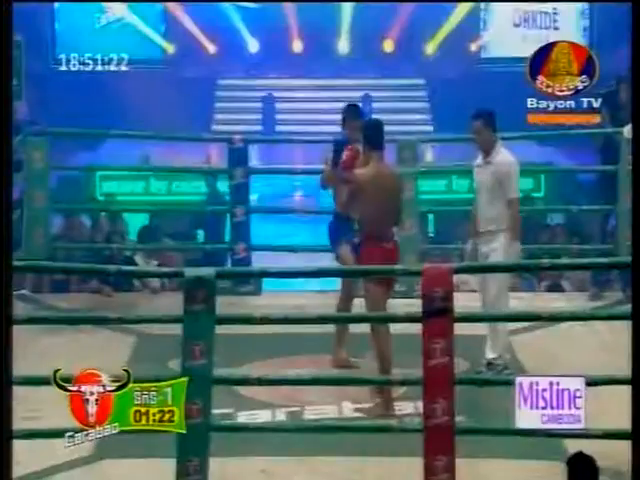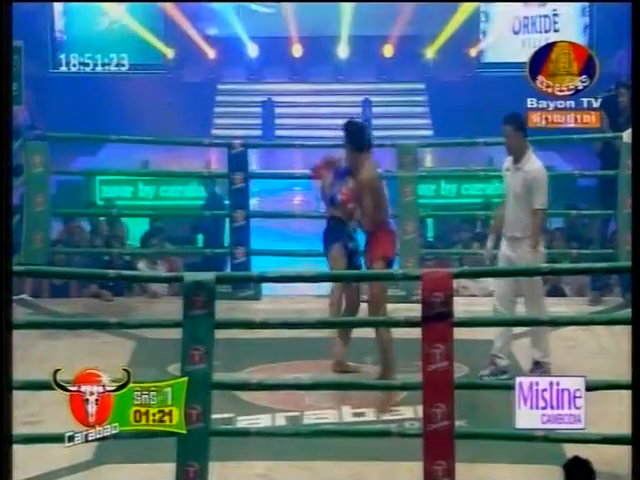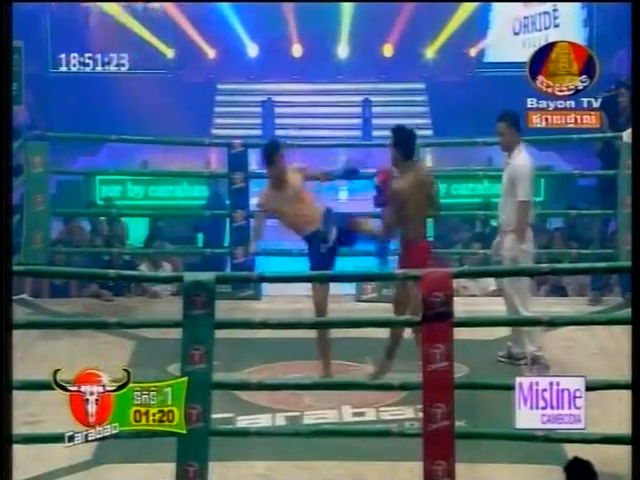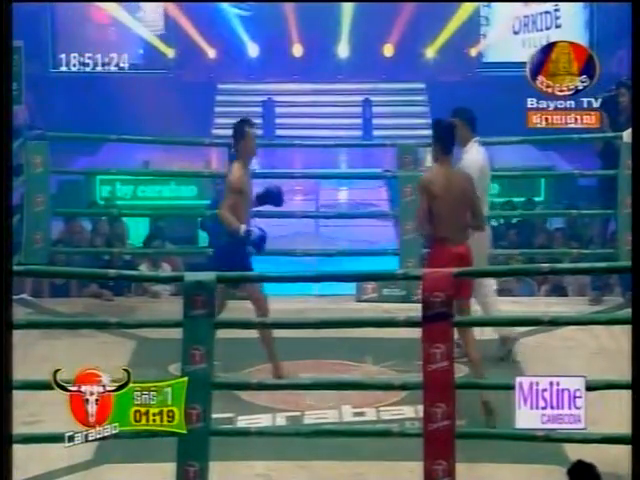
dt=0.7s
person 1, frame 1
left shoulder: (359, 176)
right shoulder: (395, 177)
right elbow: (397, 219)
left hip: (372, 249)
right hip: (390, 246)
left knee: (378, 324)
right knee: (381, 321)
left ankle: (386, 399)
right ankle: (384, 384)
person 1, frame 2
left shoulder: (364, 178)
right shoulder: (363, 168)
left elbow: (368, 222)
left hip: (380, 240)
right hip: (377, 238)
left knee: (378, 313)
right knee: (375, 310)
left ankle: (389, 374)
right ankle: (385, 370)
person 1, frame 3
left shoulder: (398, 187)
right shoulder: (424, 176)
left elbow: (388, 231)
right elbow: (434, 208)
left wrist: (387, 206)
left hip: (413, 250)
right hip: (420, 246)
left knee: (417, 318)
right knee: (399, 307)
right ankle: (387, 361)
person 1, frame 4
left shoulder: (427, 179)
right shoulder: (466, 179)
left elbow: (423, 226)
right elbow: (479, 223)
left wrist: (435, 222)
left hip: (440, 255)
right hip: (463, 253)
right knee: (465, 328)
right ankle: (481, 392)
person 2, frame 1
left shoulder: (506, 162)
right shoulder: (478, 163)
left elbow: (513, 205)
left wrist: (514, 242)
right wrist: (473, 238)
left hip: (502, 239)
right hip: (484, 239)
left knee: (496, 300)
right knee: (488, 300)
left ankle: (496, 360)
right ankle: (495, 356)
person 2, frame 2
left shoulder: (536, 170)
right shoulder: (507, 165)
left elbow: (539, 214)
left wrist: (534, 250)
right wrist: (491, 238)
left hip: (527, 246)
right hip: (507, 244)
left knee: (534, 306)
right knee: (502, 304)
left ankle: (541, 361)
right ankle: (499, 362)
person 2, frame 3
left shoulder: (522, 163)
right shoulder: (510, 161)
left elbow: (523, 206)
left wrist: (517, 244)
right wrist: (499, 236)
left hip: (517, 239)
right hip: (508, 237)
left knee: (522, 298)
right knee: (510, 296)
left ankle: (537, 356)
right ankle: (517, 349)
person 2, frame 4
left shoulder: (470, 159)
right shoulder: (476, 153)
left hip: (471, 230)
right hip: (478, 229)
right knee: (482, 286)
right ankle: (505, 332)
person 3, frame 1
left shoulder: (366, 155)
right shoulder: (336, 151)
right elbow: (324, 184)
right wrist: (335, 161)
right hip: (341, 222)
left knee: (349, 290)
right knee: (349, 266)
left ankle: (339, 351)
right ankle: (340, 347)
person 3, frame 2
right shoulder: (334, 165)
right elbow: (324, 182)
left hip: (350, 232)
right hip: (336, 228)
left knee: (354, 301)
left ankle: (339, 360)
right ankle: (338, 340)
person 3, frame 3
left shoulder: (295, 173)
right shoulder: (266, 199)
left elbow: (321, 175)
right elbow: (257, 230)
left wrist: (340, 173)
right wrist: (253, 250)
left hip: (330, 222)
right hip: (316, 241)
left knee: (368, 229)
right knee: (320, 308)
right ankle: (326, 367)
person 3, frame 4
left shoulder: (243, 173)
right shoulder: (237, 175)
right elbow: (223, 213)
left wrist: (260, 199)
right wrist: (245, 231)
left hip: (230, 243)
right hip: (232, 245)
left knee: (219, 304)
right knee: (261, 303)
right ankle: (275, 367)
person 4, frame 1
left shoulder: (628, 120)
right shoulder: (610, 116)
right elbow: (599, 147)
left wrist: (610, 127)
right wrist: (603, 125)
right hip: (608, 176)
right knee: (602, 227)
left ankle: (627, 283)
right ankle: (598, 282)
person 4, frame 2
left shoulder: (629, 123)
right shoulder: (610, 120)
right elbow: (599, 151)
left wrist: (609, 131)
right wrist: (602, 130)
right hip: (608, 180)
right knee: (601, 232)
left ankle: (626, 288)
right ankle: (597, 287)
person 4, frame 3
left shoulder: (629, 123)
right shoulder: (609, 120)
right elbow: (598, 152)
left wrist: (608, 131)
right wrist: (601, 130)
right hip: (608, 181)
right knee: (600, 233)
left ankle: (627, 288)
right ankle: (597, 288)
person 4, frame 4
left shoulder: (629, 123)
right shoulder: (610, 120)
right elbow: (599, 151)
left wrist: (608, 131)
right wrist: (600, 129)
right hip: (608, 181)
right knee: (600, 234)
left ankle: (627, 288)
right ankle: (597, 288)
